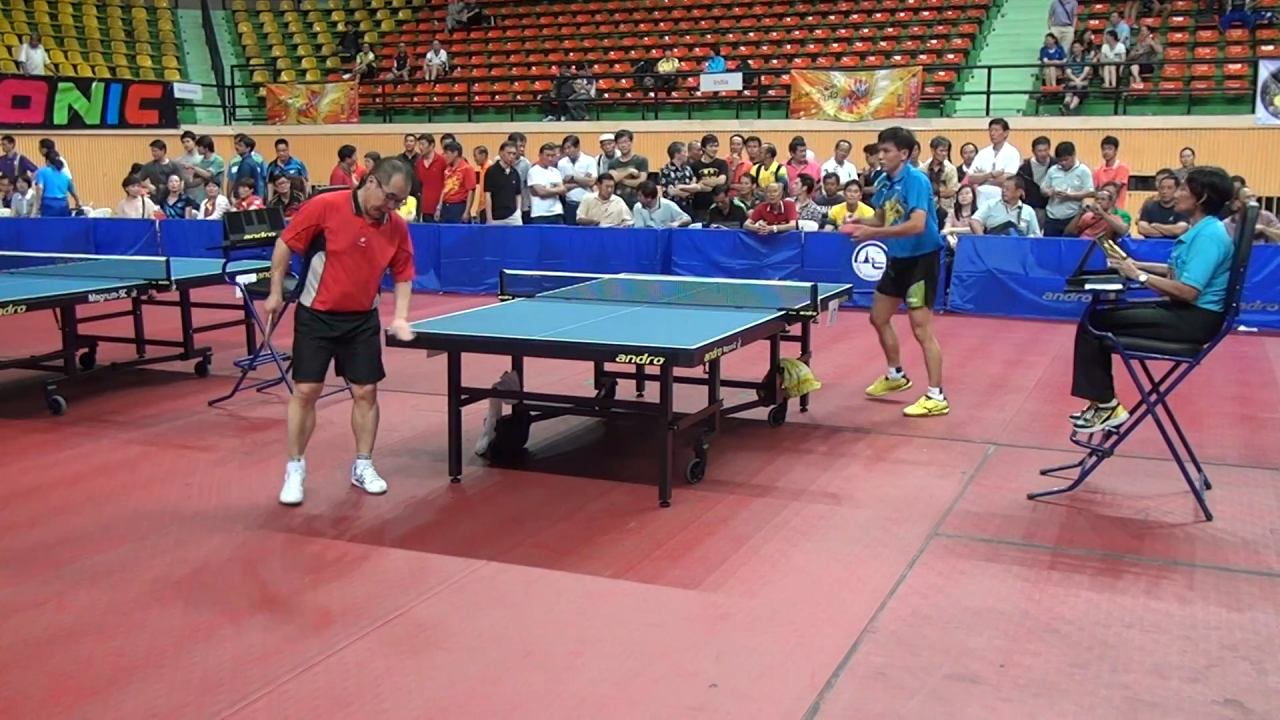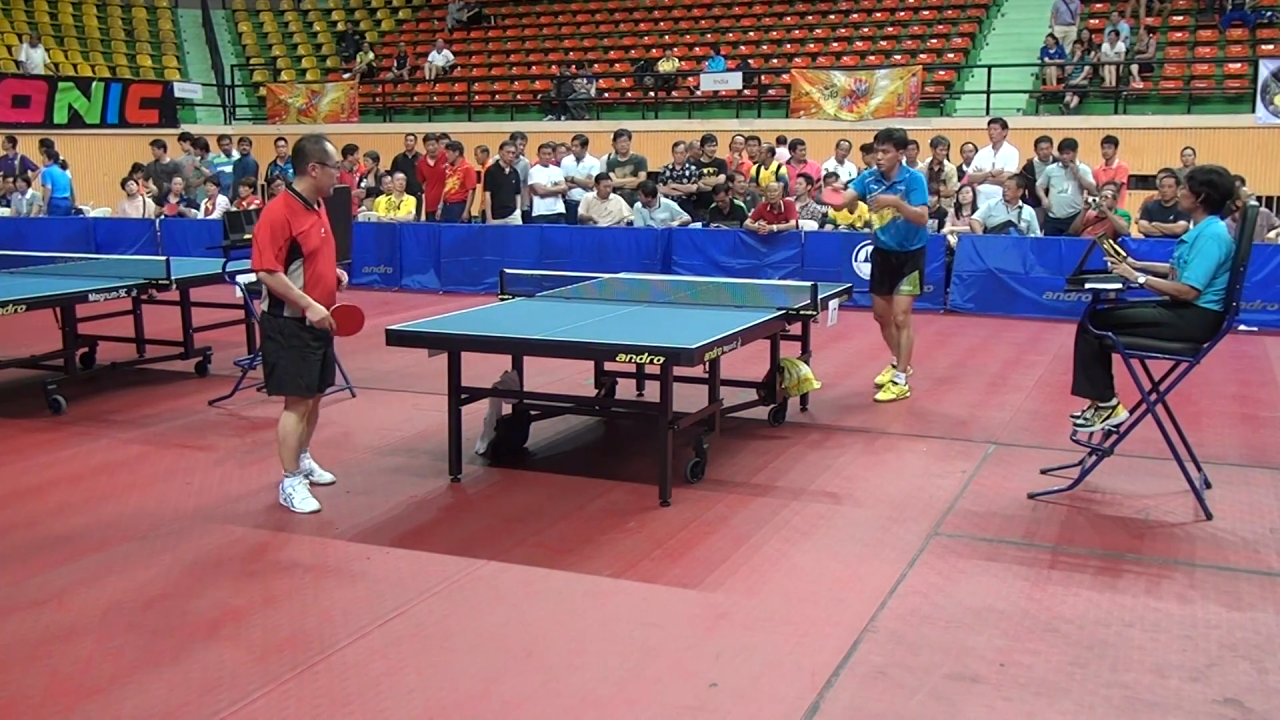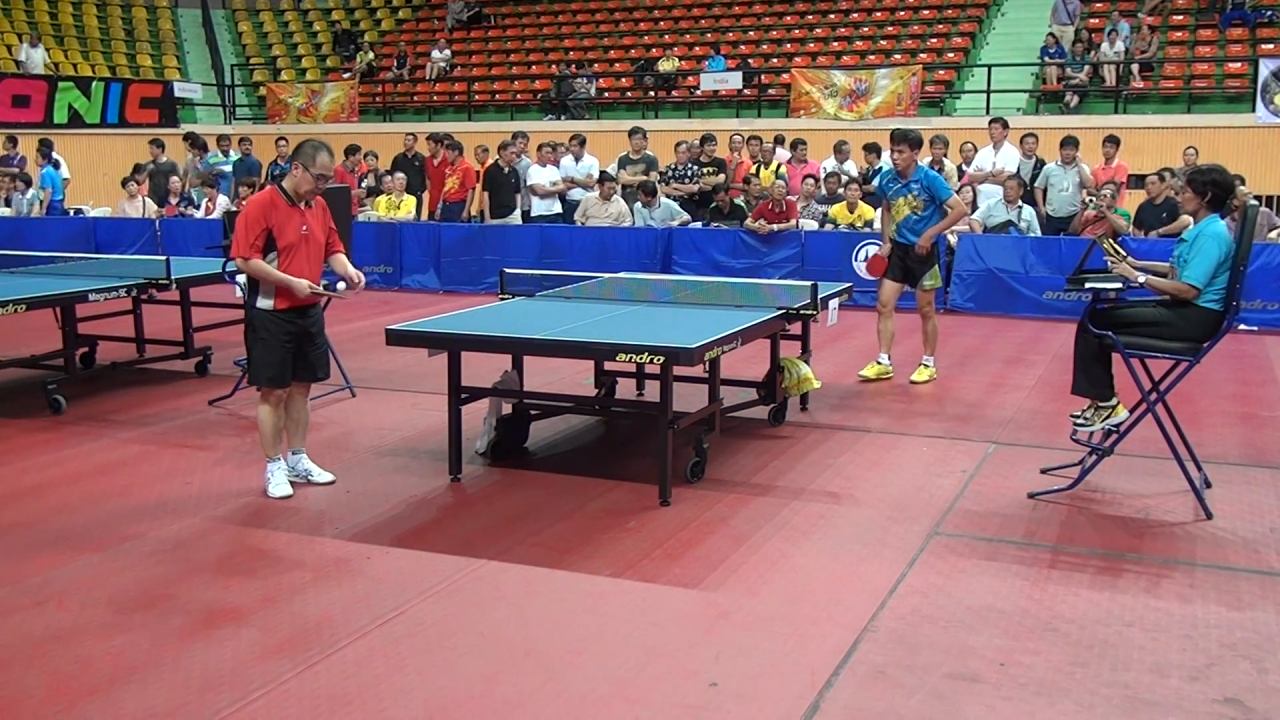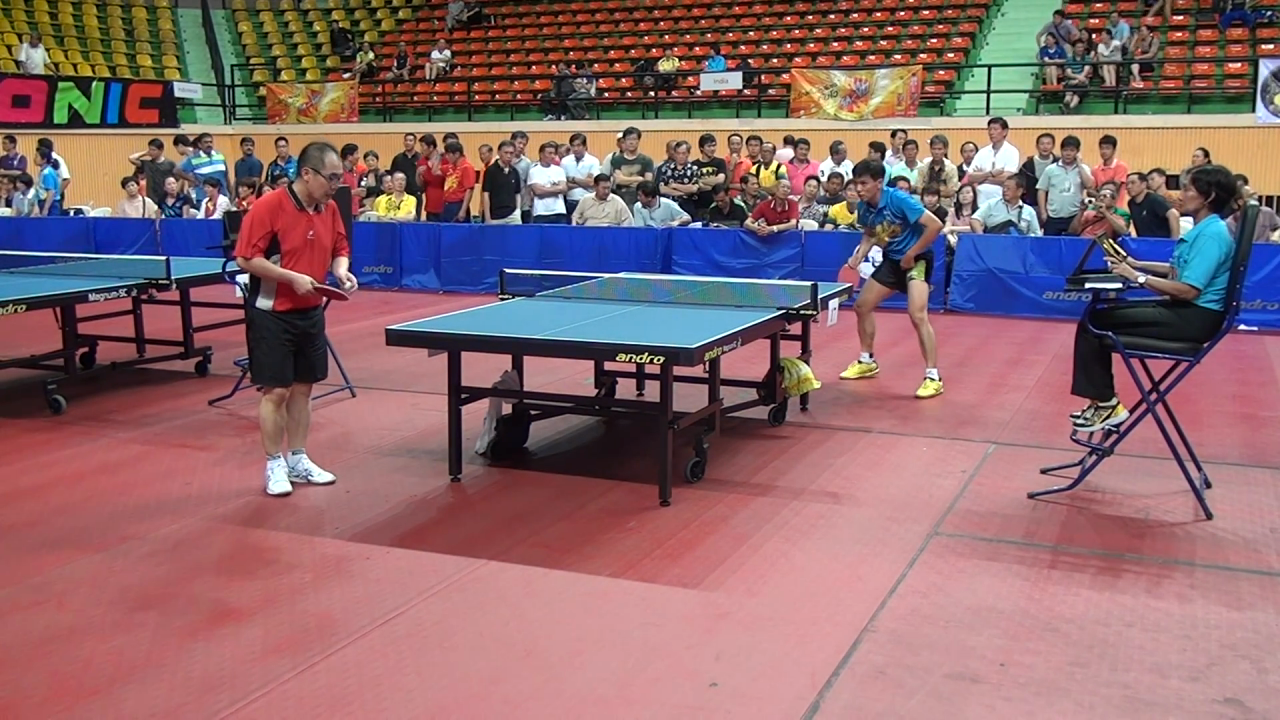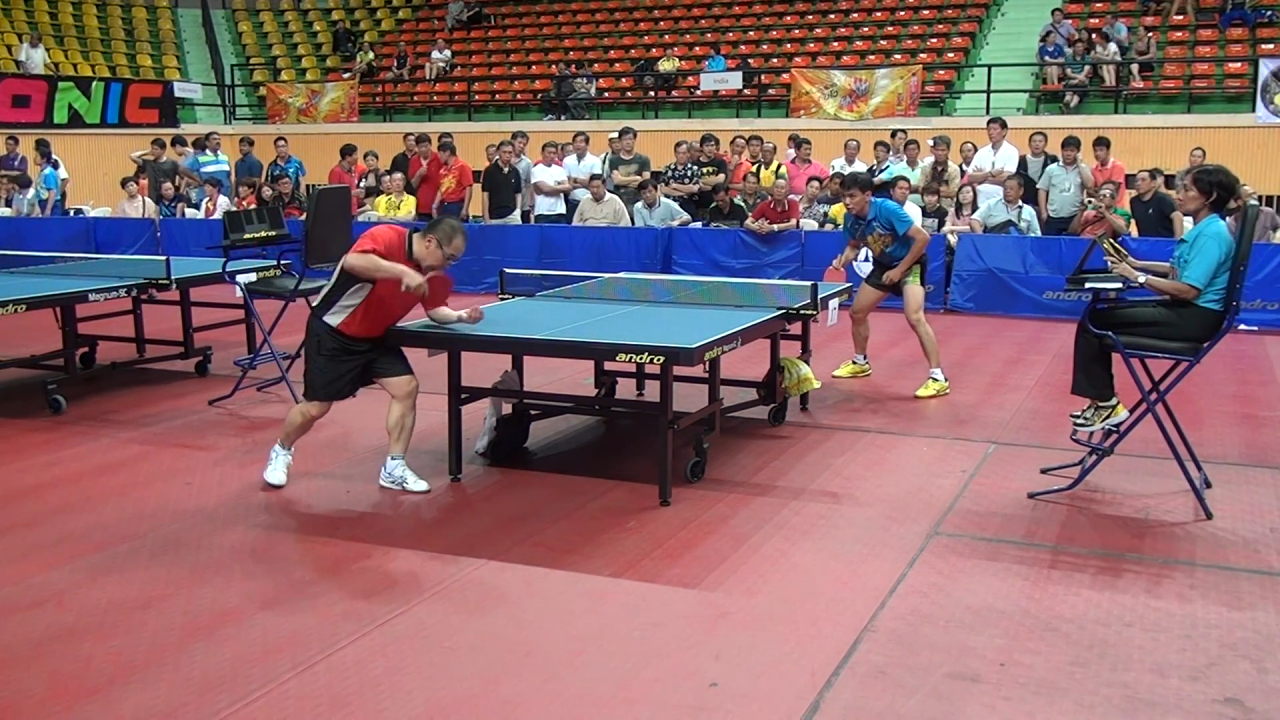
dt=1s
person 1, frame 1
left shoulder: (397, 227)
right shoulder: (324, 207)
left elbow: (403, 275)
right elbow: (285, 245)
left wrist: (400, 317)
right wrist: (276, 291)
left hip: (362, 319)
right hip: (316, 315)
left knee: (366, 392)
right knee: (306, 391)
left ankle: (362, 466)
right ankle: (294, 468)
person 1, frame 2
left shoulder: (317, 206)
right shoulder: (279, 212)
right elbow: (267, 271)
left wrist: (334, 272)
right wrist: (310, 305)
left hip: (317, 320)
right hip: (289, 323)
left knee: (313, 397)
right knee: (296, 402)
left ankle: (301, 460)
right ankle: (291, 483)
person 1, frame 3
left shoulder: (319, 206)
right shoulder: (261, 205)
left elbow: (331, 250)
right elbow: (243, 259)
left wrist: (348, 270)
right wrist: (290, 282)
left hip: (309, 313)
right hip: (271, 315)
left knee: (301, 388)
right knee: (273, 392)
left ankle: (298, 460)
right ankle: (274, 468)
person 1, frame 4
left shoulder: (329, 209)
right shoulder: (269, 206)
left elbow: (339, 250)
right elbow: (245, 258)
left wrist: (342, 271)
right wrist: (292, 277)
left hip: (310, 314)
right hip: (272, 315)
left knee: (302, 390)
right knee: (276, 392)
left ankle: (297, 460)
right ankle: (274, 466)
person 1, frame 5
left shoulder: (429, 267)
right shoulder: (386, 237)
left elbow: (435, 308)
right elbow: (352, 262)
left wrist: (460, 316)
right wrist: (402, 272)
left hip: (374, 337)
right hip: (333, 332)
left knee: (407, 388)
right knee: (316, 407)
left ankle: (394, 468)
right ankle: (281, 452)
person 2, frame 1
left shoulder: (1209, 235)
right shoulder: (1201, 230)
left elbow: (1188, 290)
left wrist: (1138, 275)
right wrist: (1136, 264)
left hip: (1193, 319)
right hip: (1181, 311)
left knee: (1094, 322)
right knee: (1097, 317)
left ankle: (1106, 404)
right ankle: (1104, 401)
person 2, frame 2
left shoulder: (1212, 235)
right shoulder: (1203, 230)
left elbow: (1188, 290)
left wrist: (1138, 277)
right wrist: (1137, 264)
left hip: (1194, 318)
right hip: (1183, 311)
left knee: (1094, 322)
right knee: (1098, 317)
left ankle: (1106, 404)
right ankle: (1104, 401)
person 2, frame 3
left shoulder: (1211, 234)
right shoulder: (1203, 229)
left elbow: (1188, 289)
left wrist: (1138, 277)
right wrist: (1137, 264)
left hip: (1194, 318)
right hip: (1183, 311)
left knee: (1094, 322)
right knee: (1098, 316)
left ankle: (1106, 403)
right ankle: (1104, 400)
person 2, frame 4
left shoulder: (1212, 234)
right shoulder: (1203, 230)
left elbow: (1188, 290)
left wrist: (1138, 277)
right wrist: (1137, 264)
left hip: (1194, 318)
right hip: (1183, 311)
left knee: (1094, 321)
right knee: (1097, 316)
left ankle: (1106, 403)
right ankle: (1104, 400)
person 2, frame 5
left shoulder: (1212, 234)
right shoulder: (1203, 230)
left elbow: (1188, 290)
left wrist: (1137, 277)
right wrist: (1138, 264)
left hip: (1193, 318)
right hip: (1182, 311)
left knee: (1094, 321)
right knee: (1097, 315)
left ankle: (1105, 403)
right ankle: (1103, 401)
person 3, frame 1
left shoulder: (916, 180)
right shoulder: (884, 182)
left elbow: (917, 225)
right elbow: (881, 219)
left wrist: (872, 233)
right wrist: (860, 223)
left hip: (921, 260)
right hip: (897, 260)
left knee: (921, 331)
right knee: (878, 318)
left ankle: (936, 398)
right ankle: (895, 375)
person 3, frame 2
left shoulder: (914, 180)
right shoulder: (868, 178)
left elbow: (922, 219)
right elbow: (845, 201)
left wrist: (896, 203)
left hip: (909, 255)
right hip: (882, 253)
left knee: (901, 319)
right knee: (881, 315)
left ankle: (901, 381)
right ankle: (898, 364)
person 3, frame 3
left shoulder: (930, 179)
right shoulder: (886, 179)
left elbow: (960, 210)
left wrist: (930, 234)
right wrist: (885, 241)
left hip: (922, 250)
right hip: (897, 248)
left knee: (926, 310)
right knee: (884, 306)
left ankle: (928, 364)
right ankle: (883, 363)
person 3, frame 4
left shoulder: (899, 199)
right shoulder: (864, 207)
left elbow: (935, 225)
left wrist: (912, 253)
right wrist: (859, 256)
left hip: (916, 260)
right hip: (891, 260)
left knee: (917, 315)
right knee: (862, 306)
left ankle: (933, 376)
right ankle: (867, 361)
person 3, frame 5
left shoulder: (888, 209)
right shoulder: (851, 219)
left elbow: (923, 237)
right elbow: (854, 246)
left wrist: (900, 269)
right wrist: (842, 261)
left hip: (910, 264)
right hip: (883, 266)
left knee: (914, 317)
right knee: (857, 312)
left ankle: (938, 378)
right ankle: (860, 362)
